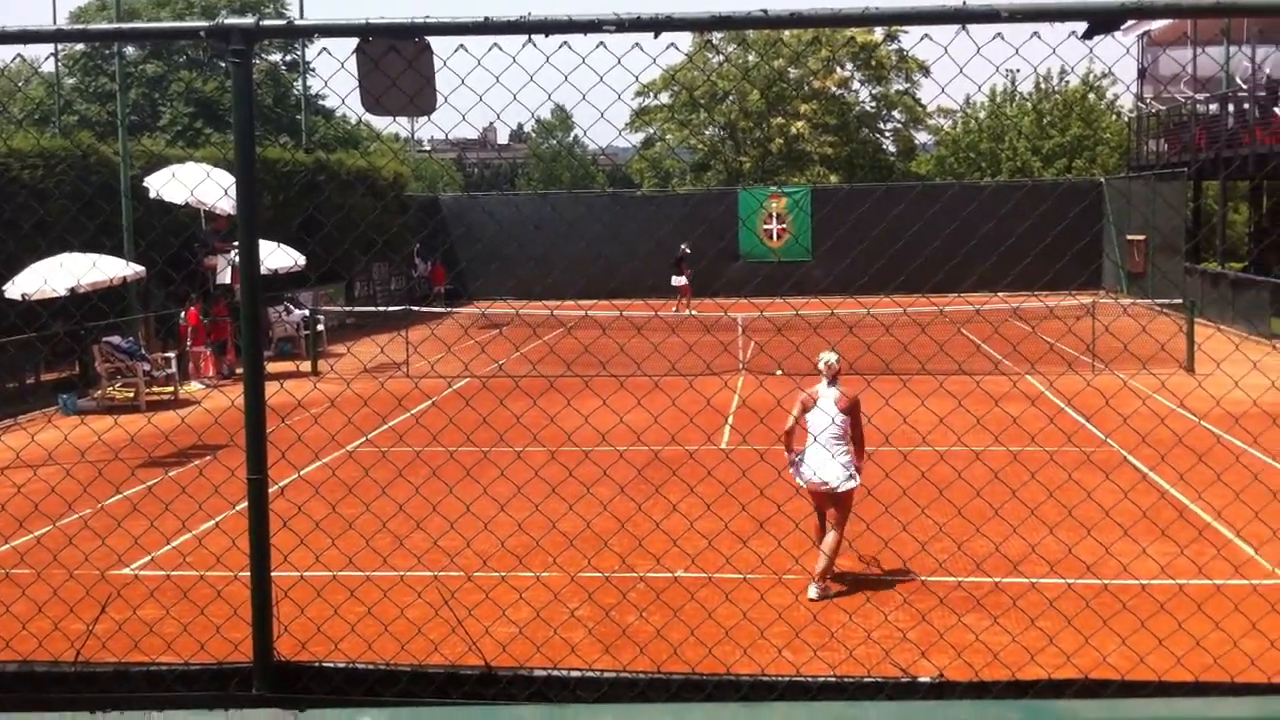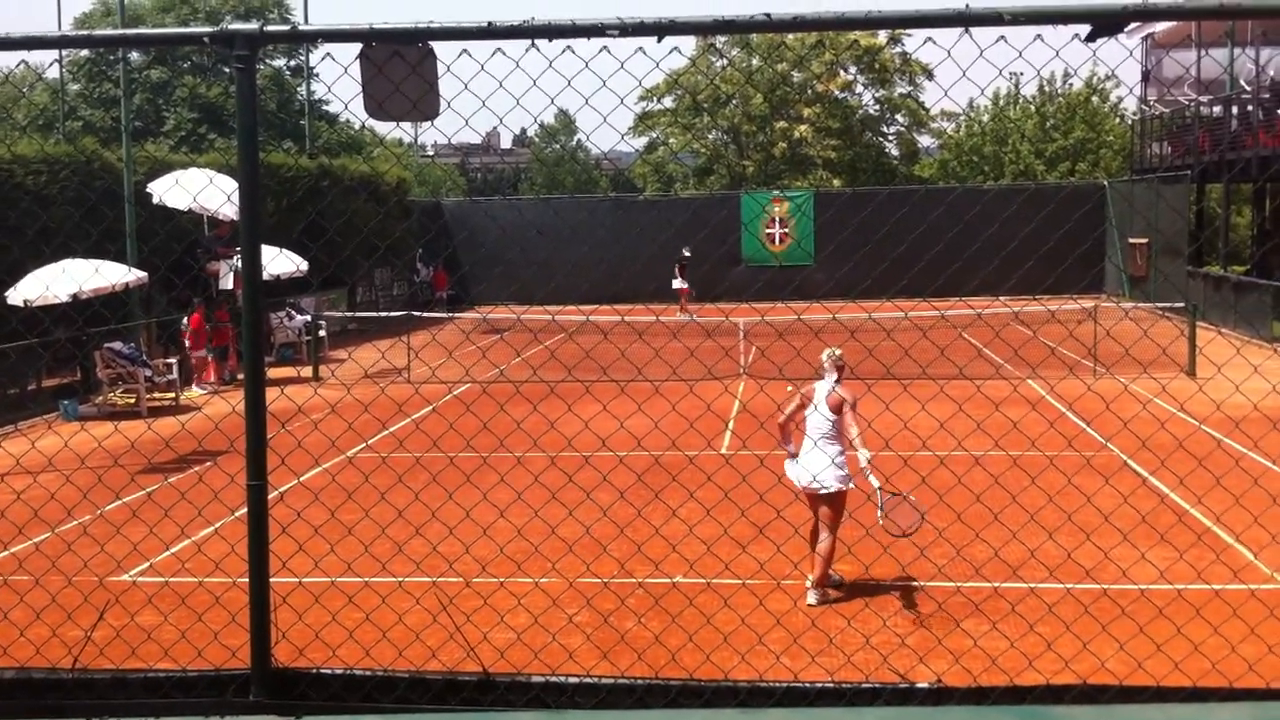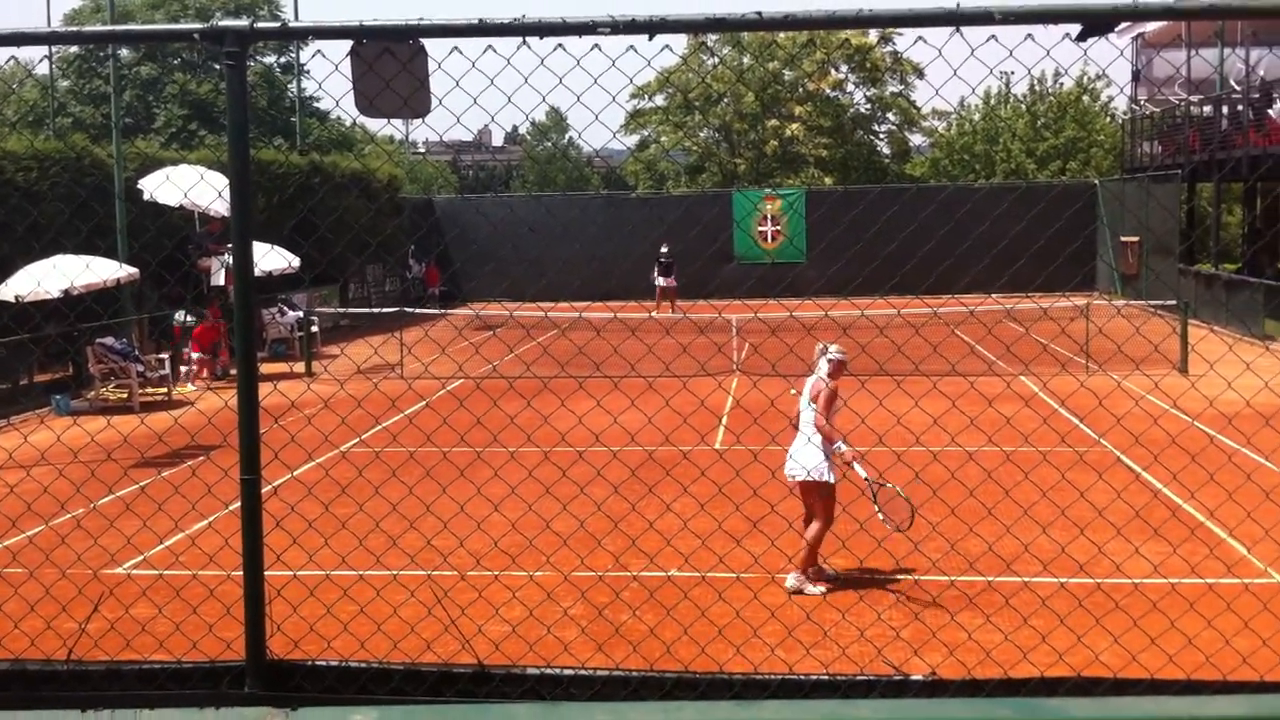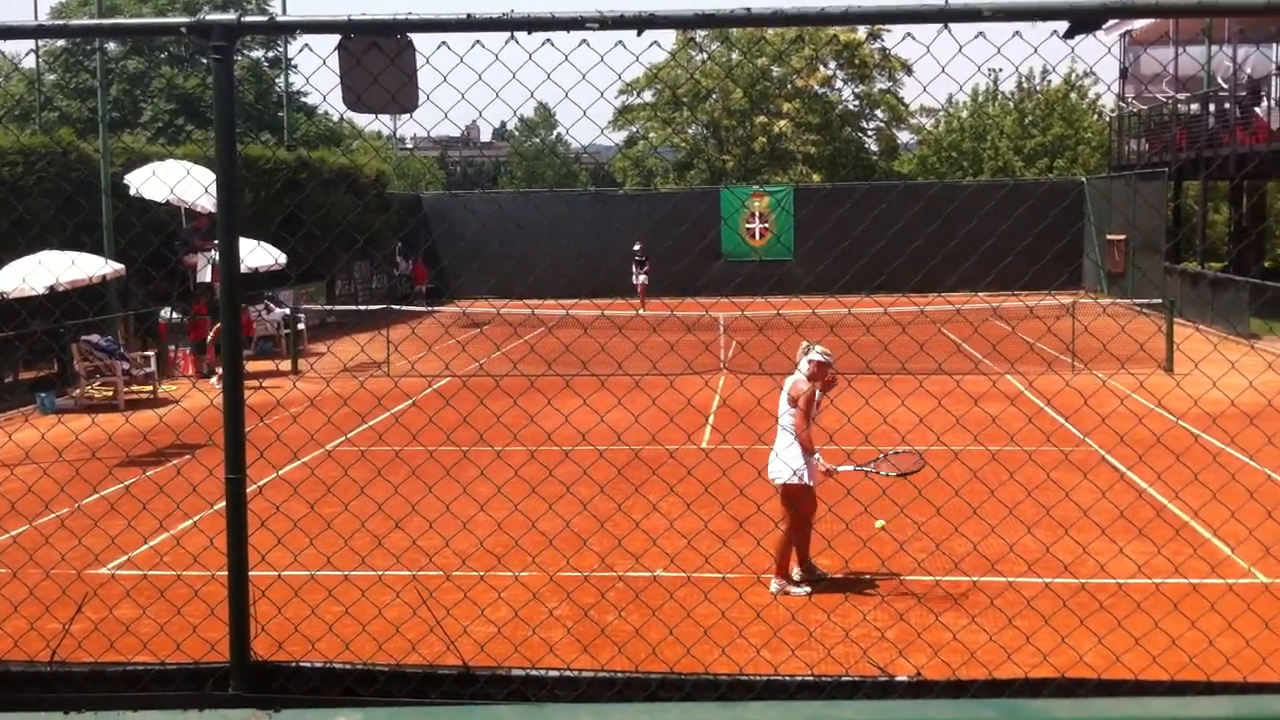
dt=0.4s
person 1, frame 1
left shoulder: (807, 395)
right shoulder: (849, 397)
left elbow: (788, 429)
right elbow: (857, 438)
left wrist: (791, 455)
right wrist: (858, 465)
left hip: (811, 467)
right hip: (839, 469)
left knee: (823, 517)
right knee: (835, 528)
left ankle: (823, 566)
right ankle: (817, 584)
person 1, frame 2
left shoulder: (809, 391)
right shoulder: (844, 394)
left elbow: (783, 420)
right elbow: (850, 427)
left wrist: (789, 448)
right wrist: (863, 455)
left hip: (805, 465)
right hip: (829, 468)
left knee: (819, 523)
right knee: (828, 530)
left ankle: (818, 574)
right ankle: (816, 589)
person 1, frame 3
left shoulder: (811, 382)
right shoulder: (828, 385)
right elbow: (820, 423)
right wrist: (841, 447)
left hip: (802, 455)
right hip: (814, 460)
left knee: (814, 516)
right knee: (822, 519)
left ankle: (812, 567)
right ankle: (797, 576)
person 1, frame 4
left shoulder: (793, 381)
right shoulder: (805, 387)
right elbow: (801, 430)
left wrist: (822, 390)
right wrist: (817, 460)
left hip: (788, 458)
right hip: (793, 463)
left knee: (806, 514)
right knee: (792, 522)
left ankle: (804, 568)
right ankle: (780, 580)
